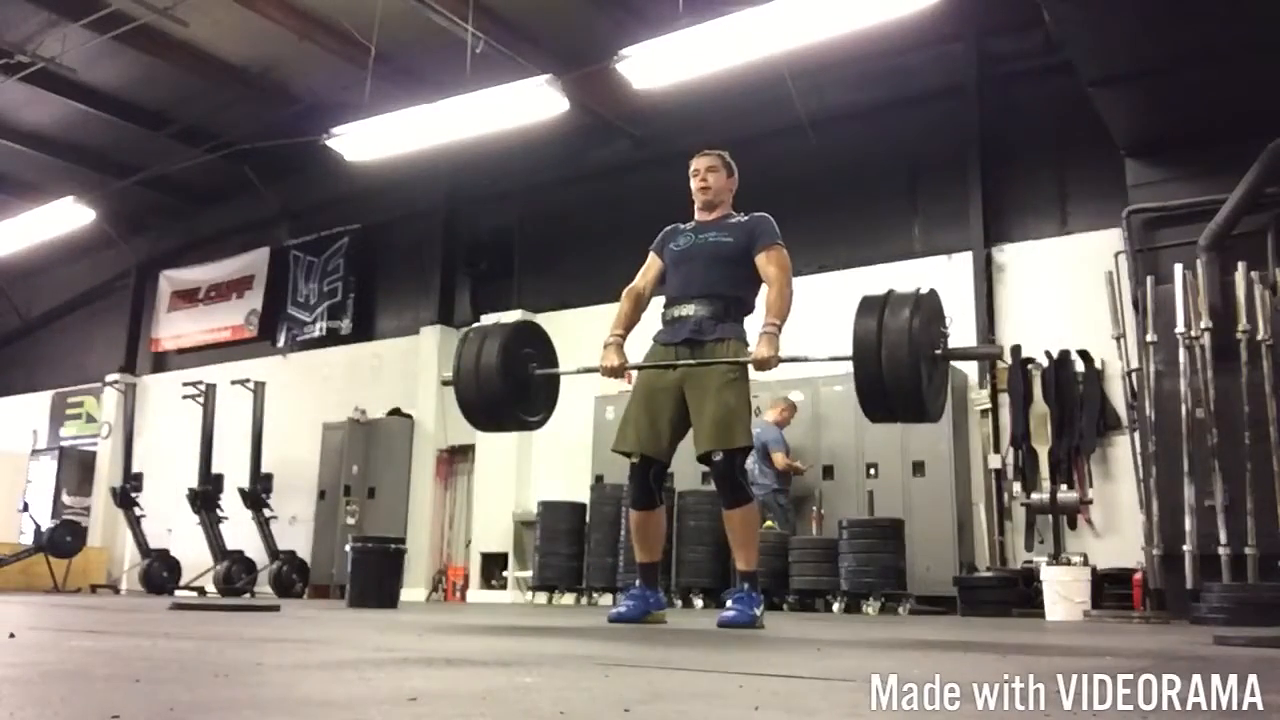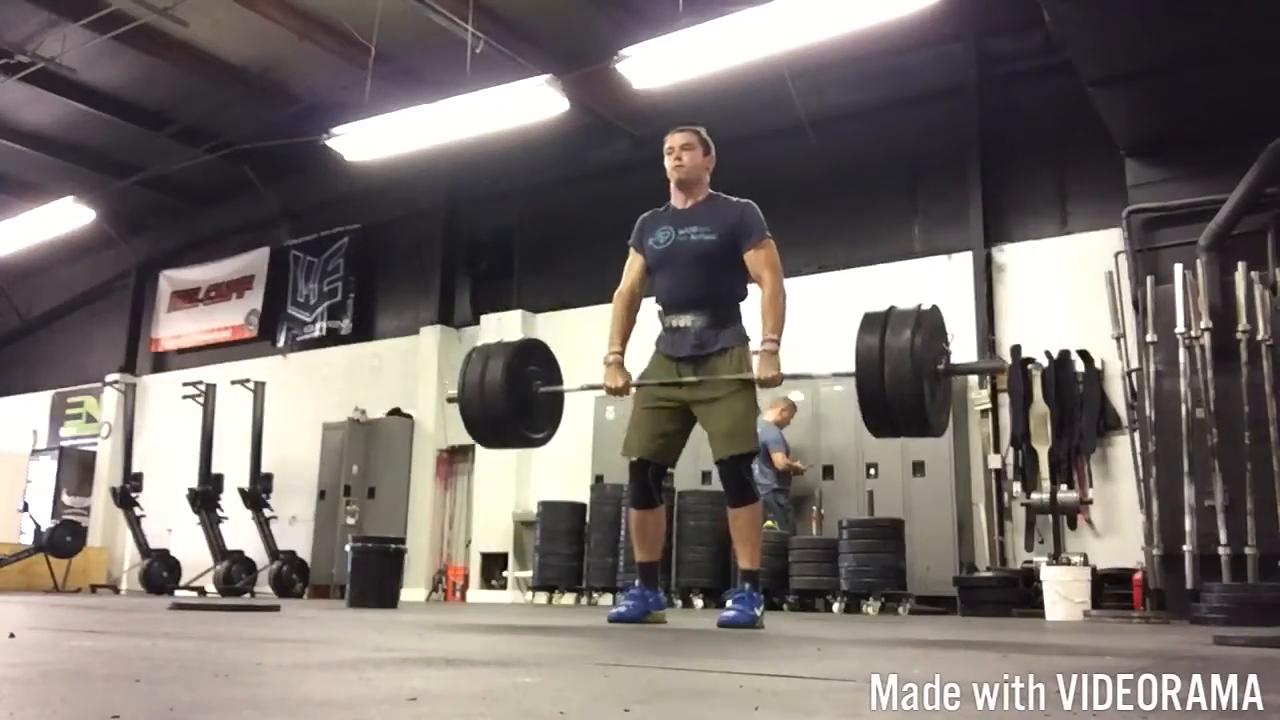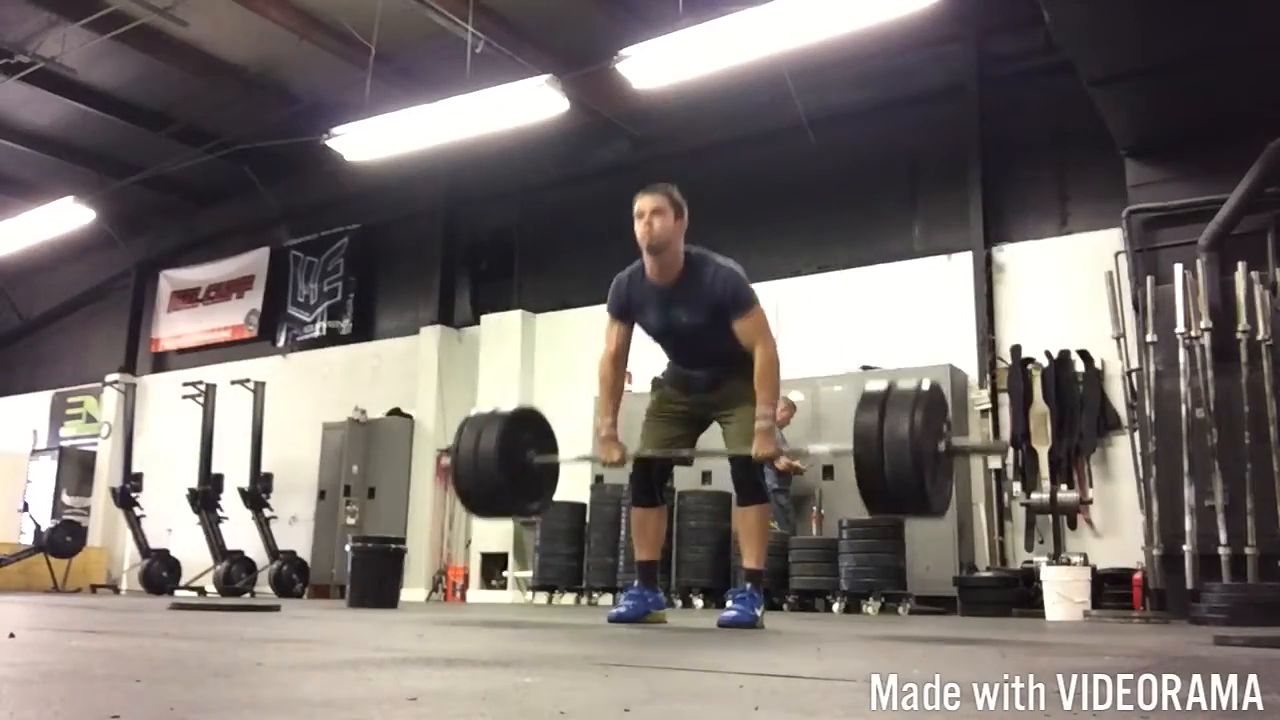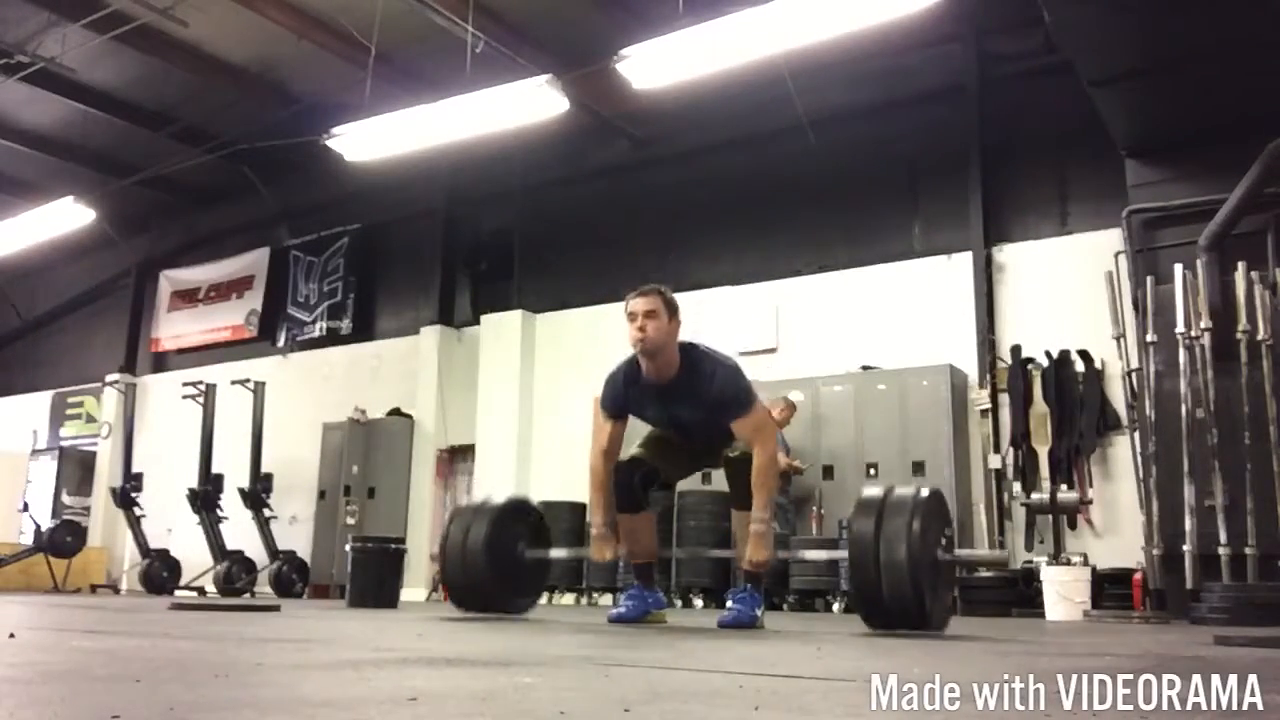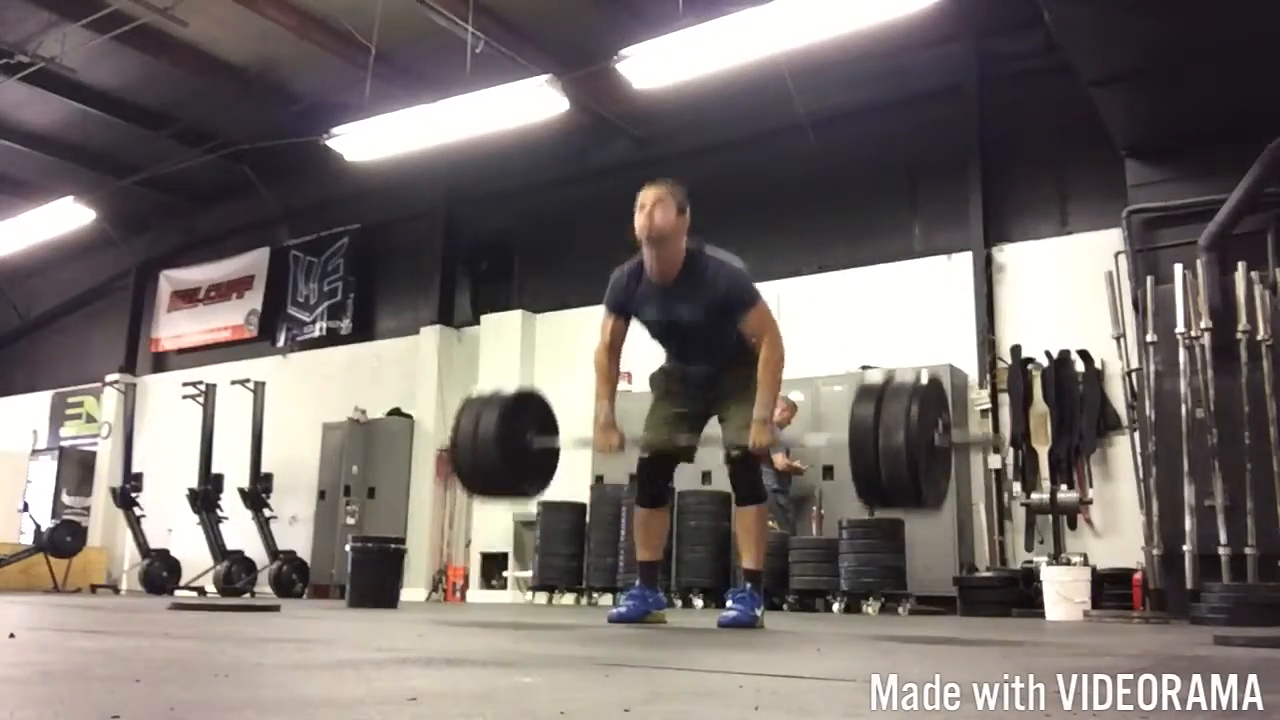
dt=0.4s
person 1, frame 1
left shoulder: (754, 227)
right shoulder: (671, 236)
left elbow: (779, 281)
right elbow: (637, 290)
left wrist: (769, 335)
right wrist: (614, 341)
left hip: (719, 348)
right hip: (663, 350)
left knee: (726, 467)
right knee: (643, 470)
left ankle: (747, 593)
right ankle: (647, 589)
person 1, frame 2
left shoulder: (737, 214)
right shoulder: (649, 224)
left elbow: (771, 282)
right elbow: (627, 293)
left wrist: (769, 350)
right wrist: (615, 357)
left hip: (723, 354)
right hip: (667, 356)
left knee: (734, 469)
right knee: (643, 470)
left ankle: (748, 593)
right ankle: (647, 590)
person 1, frame 3
left shoulder: (719, 278)
right shoulder: (627, 288)
left elbow: (763, 349)
right elbow: (612, 358)
left wrist: (765, 426)
right wrist: (607, 430)
left hip: (735, 380)
right hip: (680, 384)
left knee: (747, 466)
right knee: (646, 469)
left ankle: (749, 593)
right ankle: (647, 590)
person 1, frame 4
left shoulder: (717, 374)
right shoulder: (622, 381)
left elbow: (765, 446)
right elbow: (603, 453)
left wrist: (760, 530)
right wrist: (600, 529)
left hip: (733, 436)
right hip: (679, 438)
right knee: (627, 474)
left ankle: (749, 595)
right ankle: (645, 591)
person 1, frame 5
left shoulder: (720, 275)
right shoulder: (625, 281)
left elbow: (768, 343)
right elbow: (607, 350)
left wrist: (764, 419)
right wrist: (605, 418)
left hip: (735, 376)
right hip: (681, 379)
left knee: (744, 466)
right knee: (652, 469)
left ankle: (749, 594)
right ankle: (647, 590)
